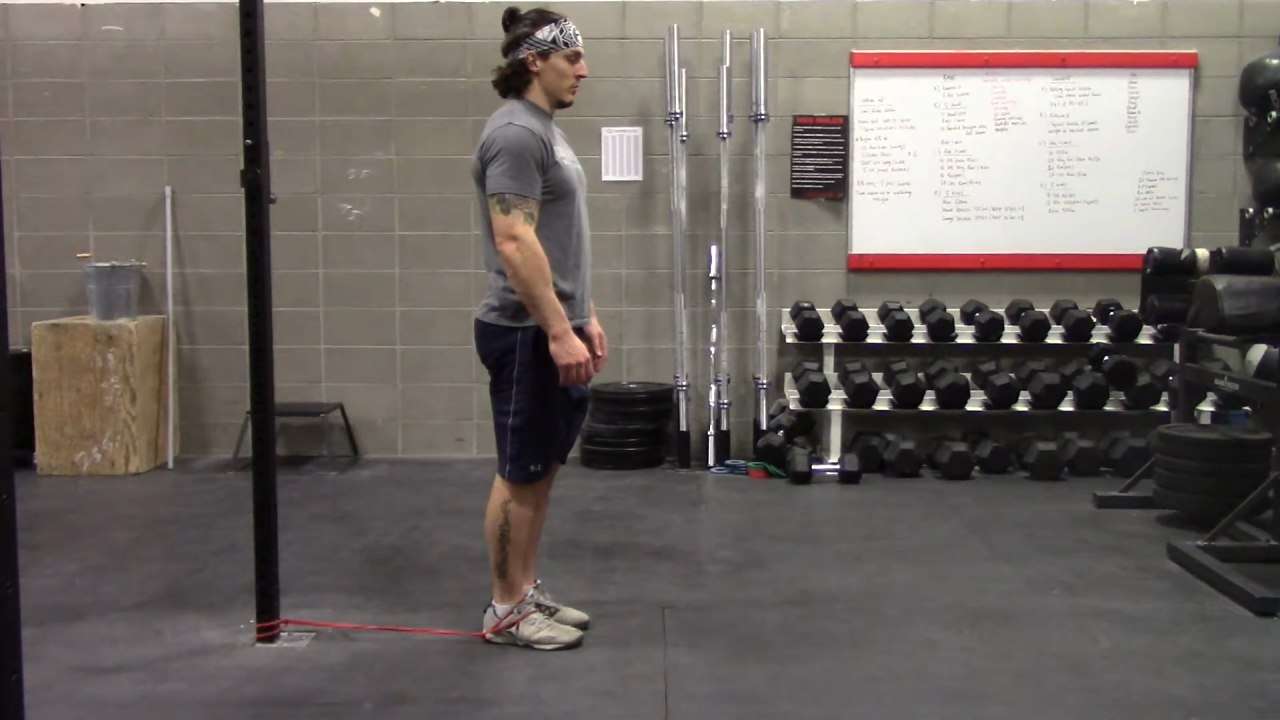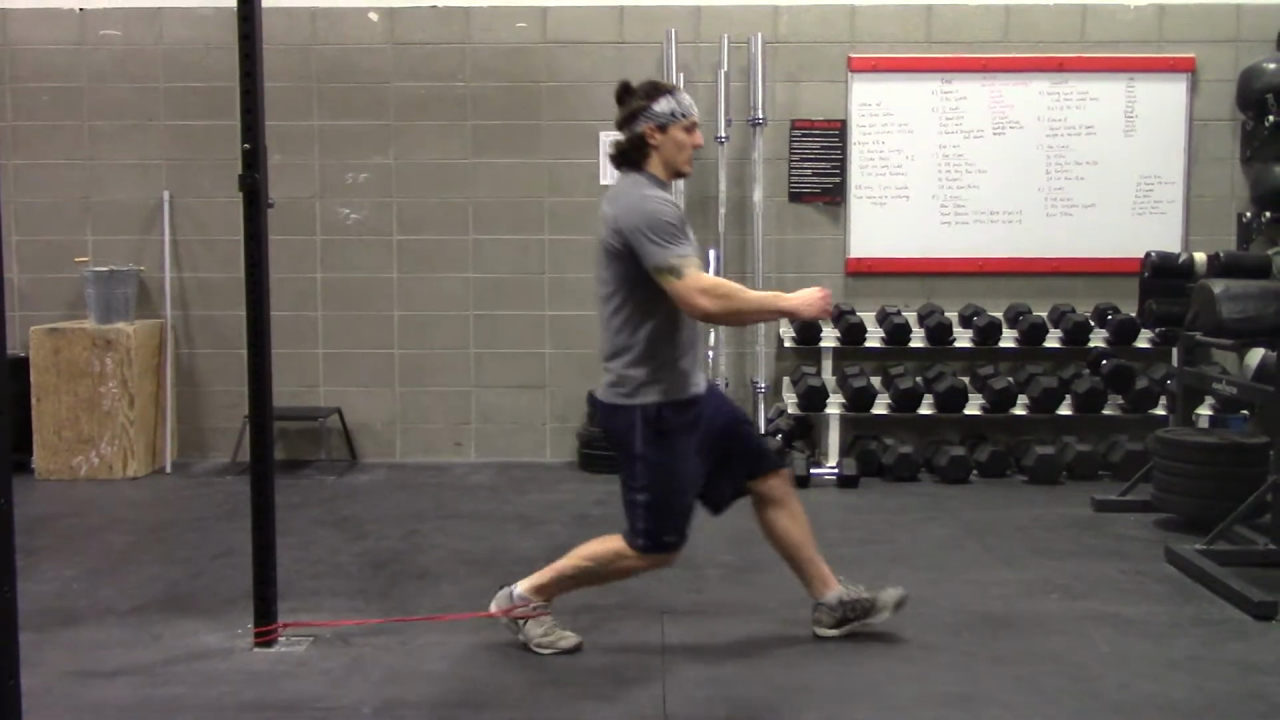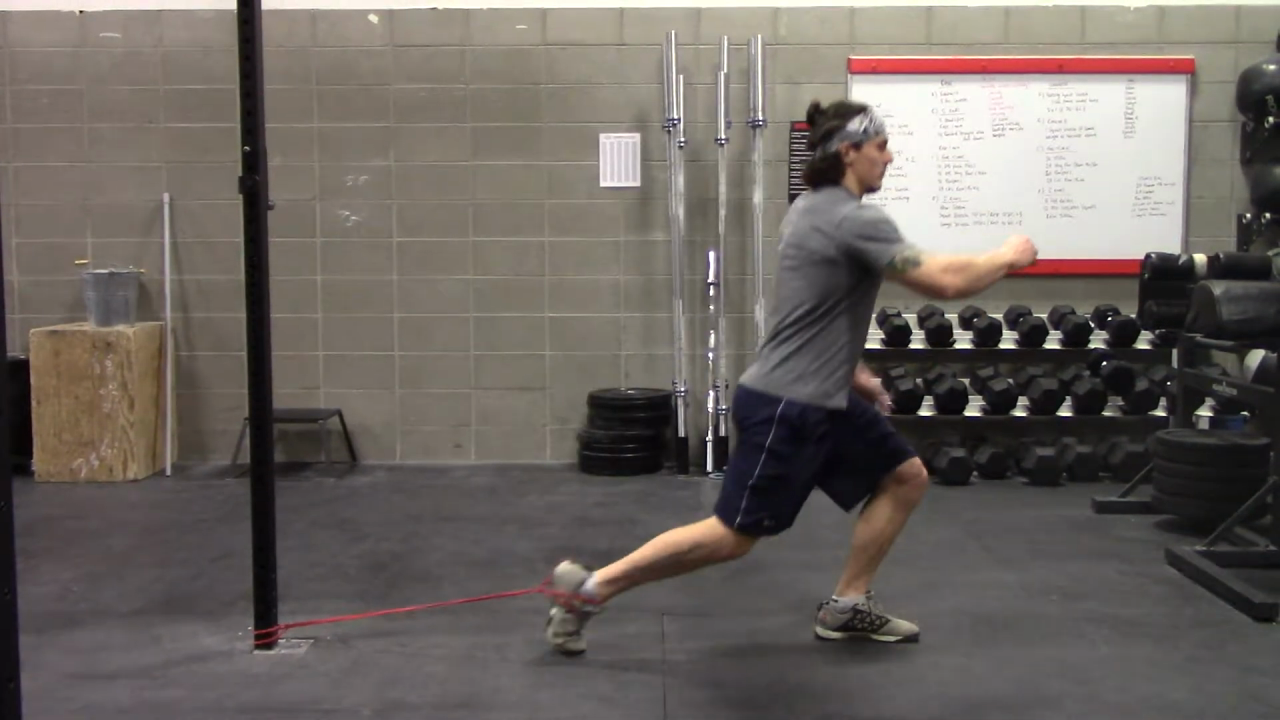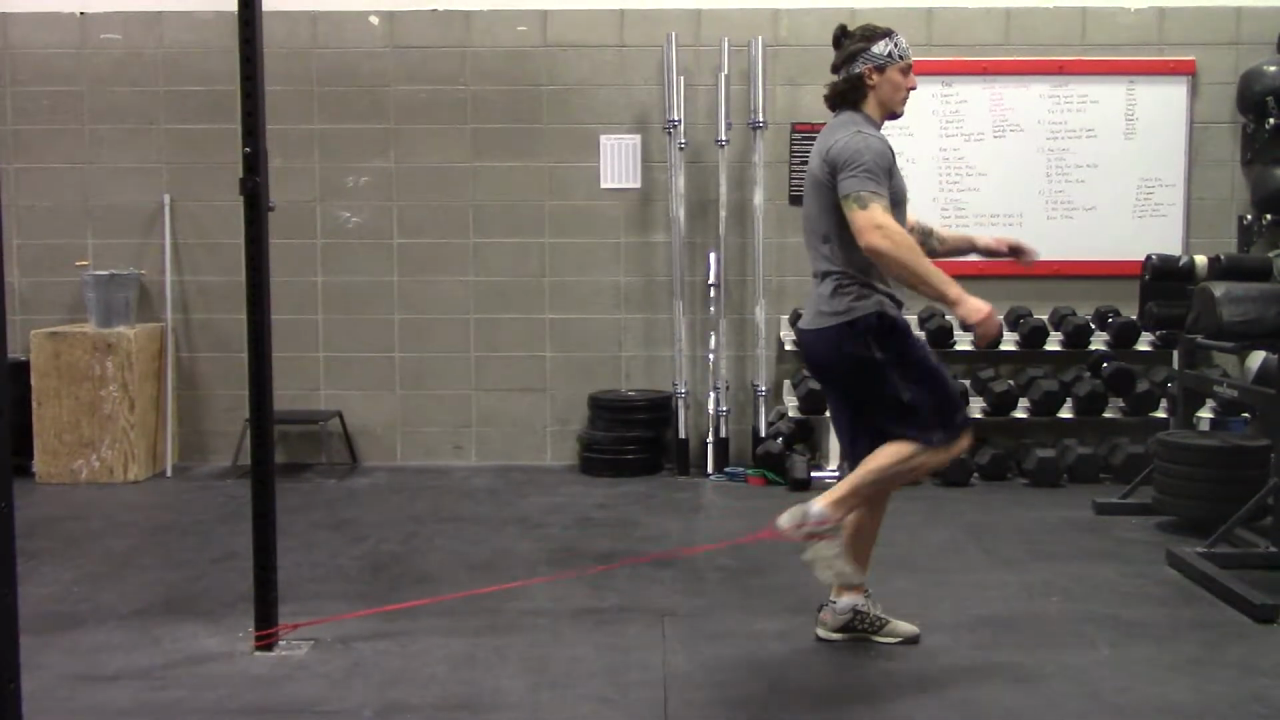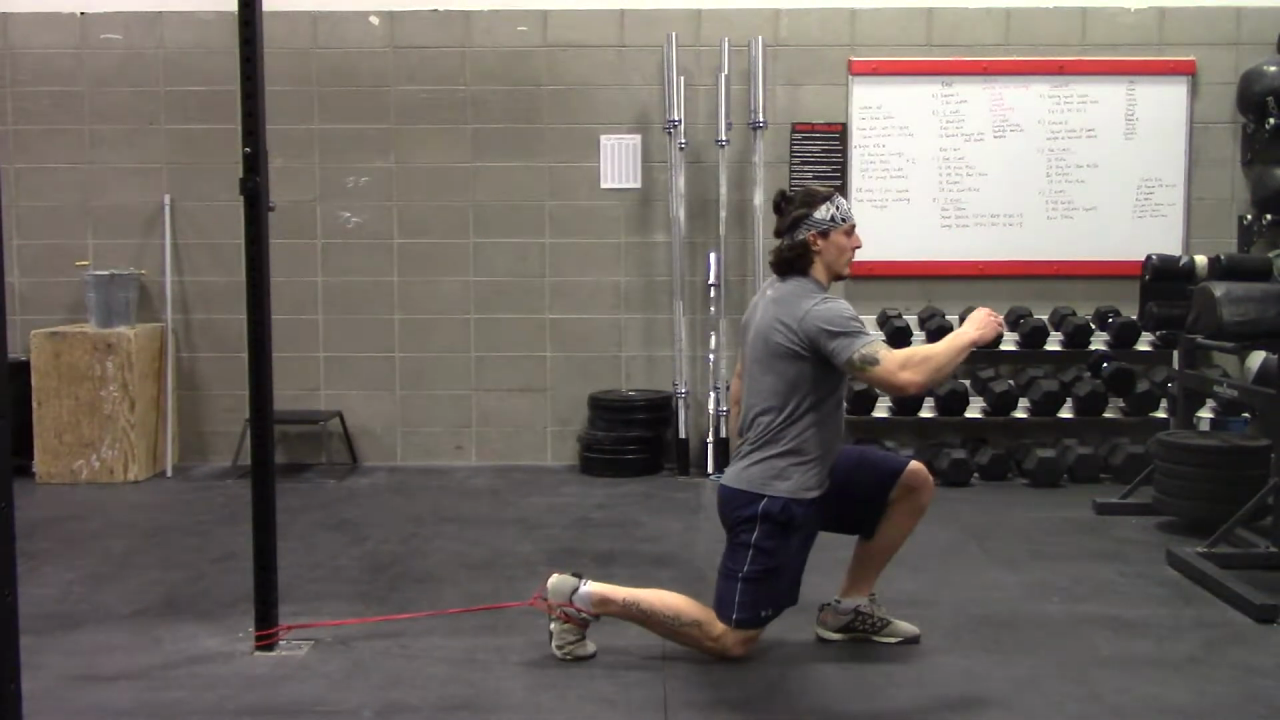
dt=1s
person 1, frame 1
left shoulder: (544, 131)
right shoulder: (516, 134)
right elbow: (516, 243)
left wrist: (585, 318)
right wrist: (559, 333)
left hip: (553, 330)
right hip: (528, 334)
left knee: (542, 471)
right knee: (521, 474)
left ankle: (526, 591)
right ankle: (505, 610)
person 1, frame 2
left shoulder: (642, 196)
right shoulder: (646, 206)
right elbow: (701, 298)
right wrist: (790, 304)
left hip: (685, 391)
right hip: (648, 406)
left knee: (772, 482)
right knee: (653, 547)
left ankle: (832, 601)
right ankle: (524, 600)
person 1, frame 3
left shoulder: (813, 209)
right shoulder: (855, 219)
right elbow: (944, 280)
left wrist: (855, 371)
right wrist: (1008, 258)
left hip: (818, 397)
right hip: (787, 405)
left knee: (906, 477)
right knee: (732, 535)
left ankle: (847, 605)
right ankle: (587, 587)
person 1, frame 4
left shoulder: (851, 139)
right shoulder: (859, 140)
left elbow: (901, 232)
right elbow: (877, 238)
left wrist: (975, 243)
right wrist: (959, 300)
left hip: (840, 329)
right hip: (857, 324)
left knee: (877, 468)
right knee: (944, 439)
left ankle: (846, 607)
right ankle: (823, 515)
person 1, frame 5
left shoulder: (775, 295)
right shoulder: (818, 311)
left elbow: (740, 387)
right elbow: (904, 376)
left wrist: (744, 461)
right wrist: (967, 334)
left hip: (799, 477)
right hip: (774, 497)
left knee: (913, 483)
right knee: (730, 638)
left ankle: (850, 607)
right ankle: (583, 598)
